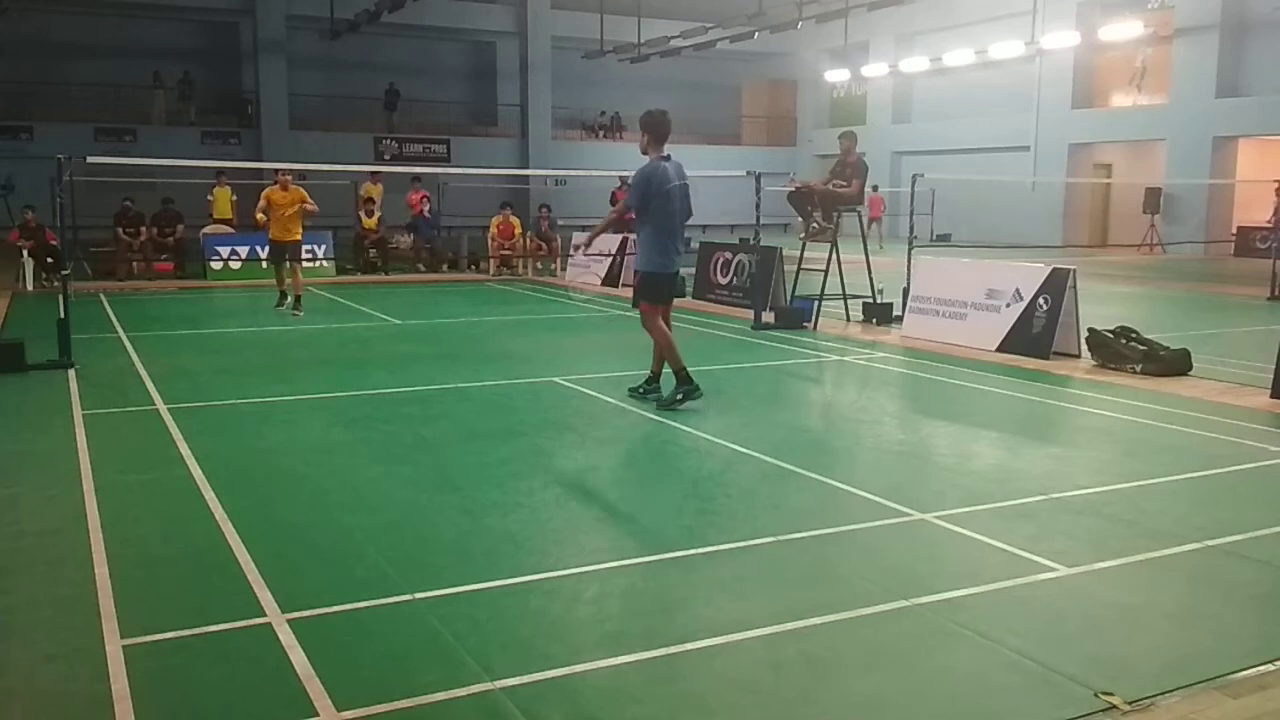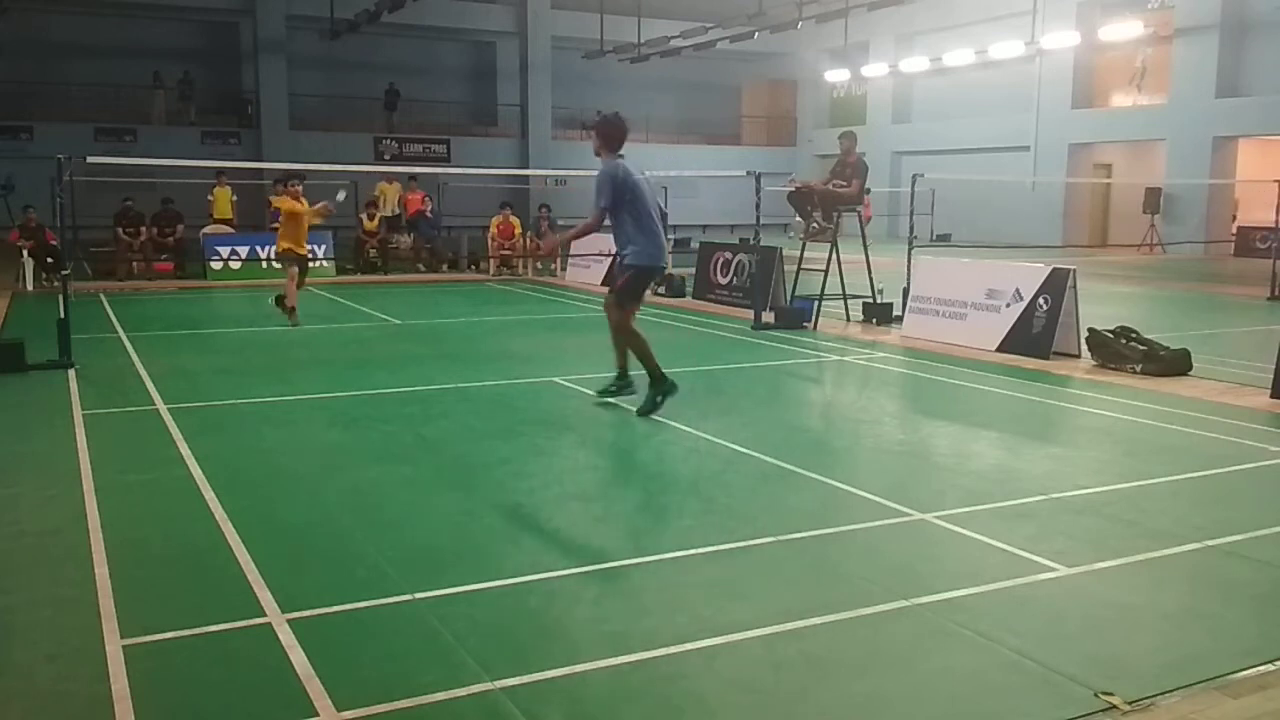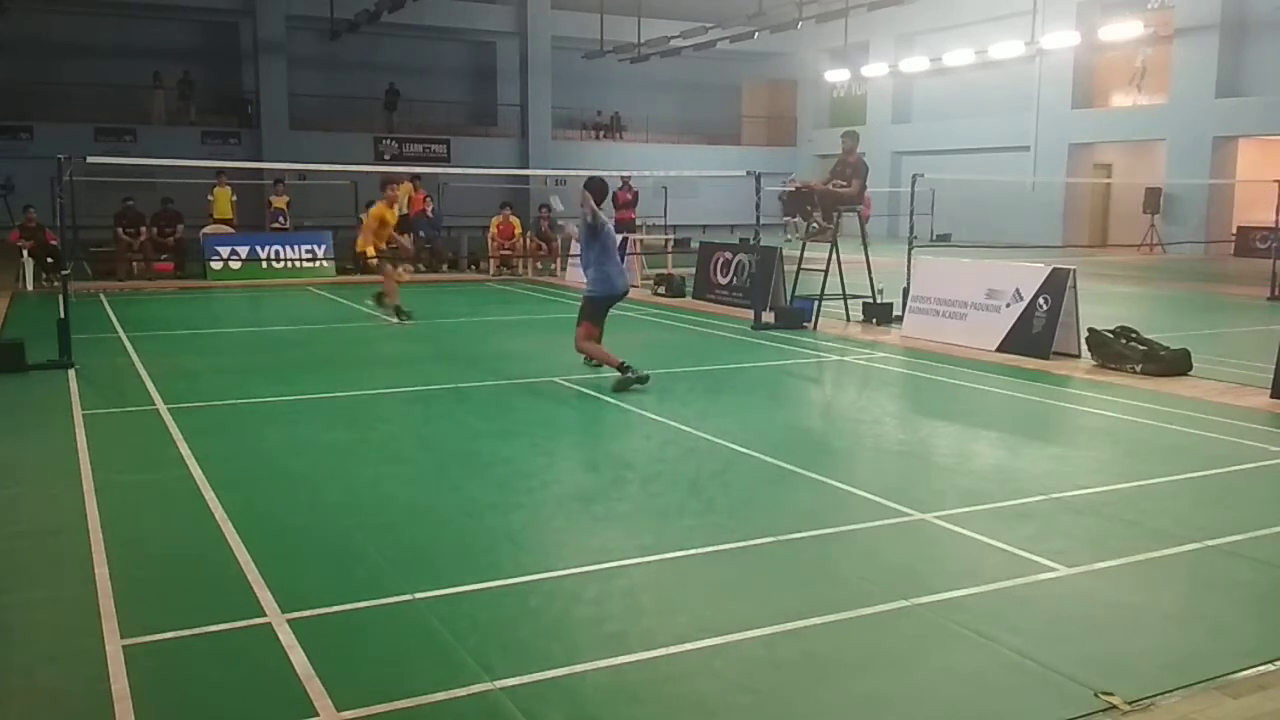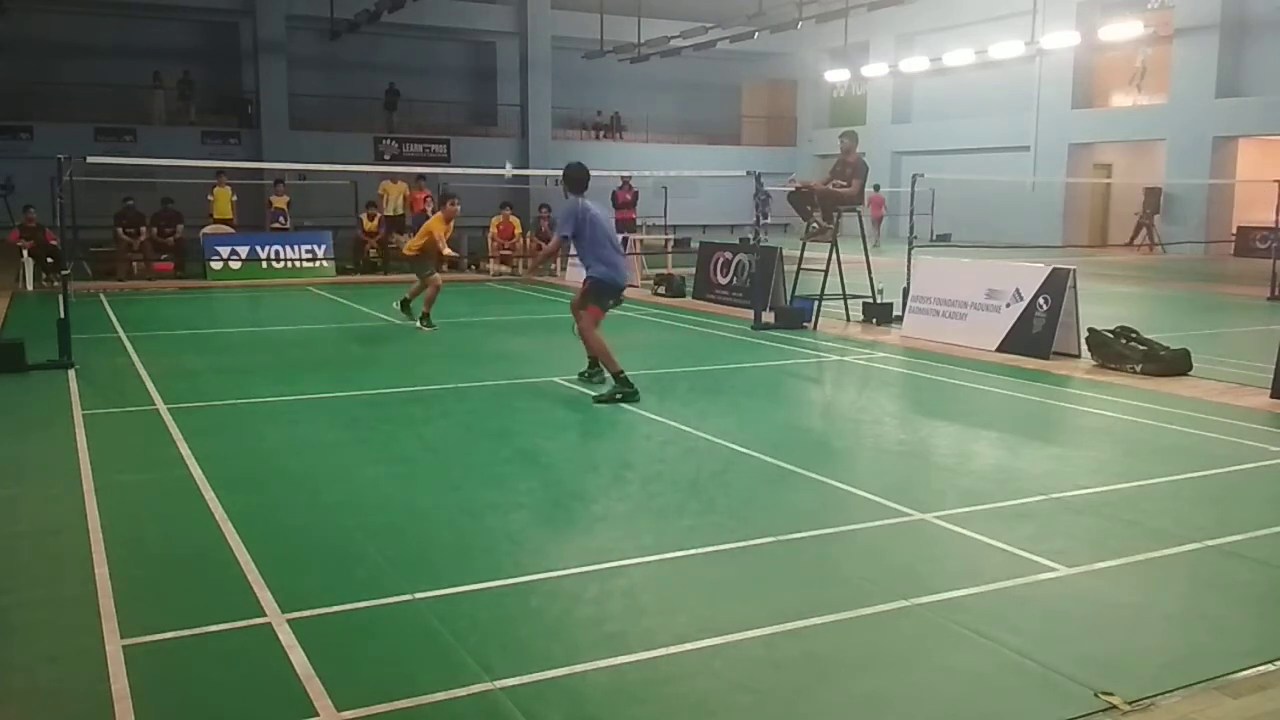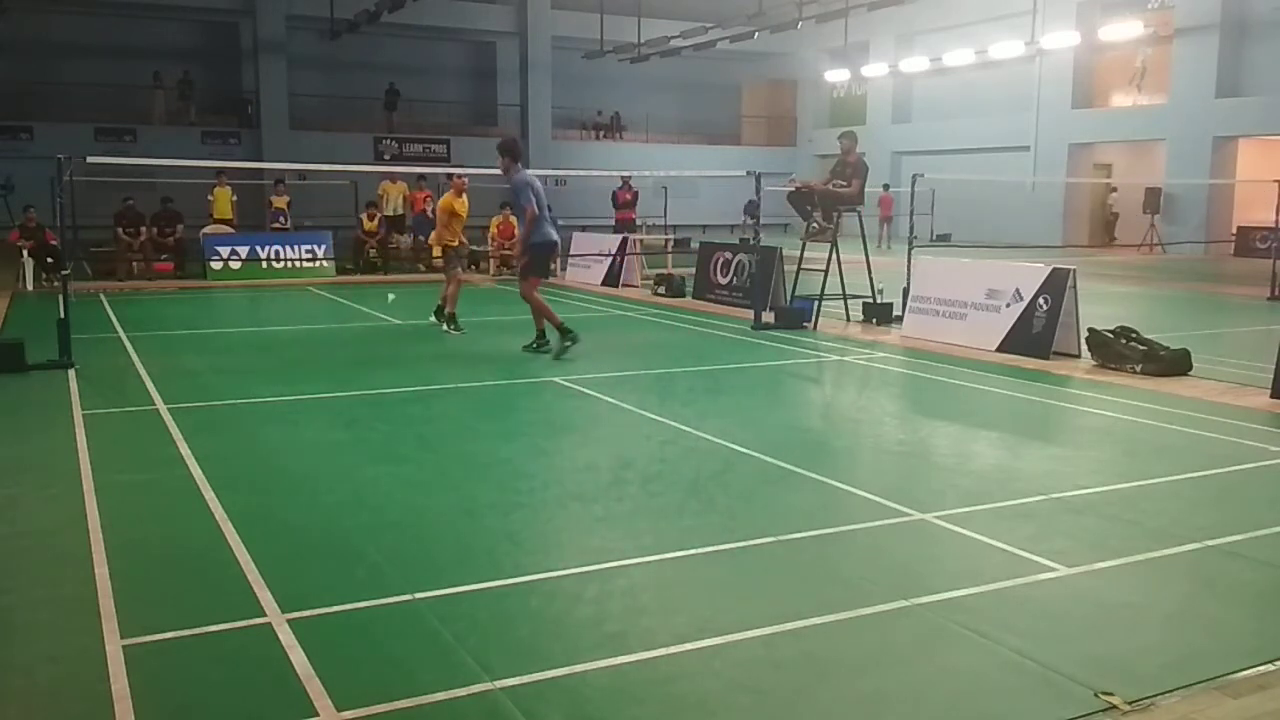
dt=1s
person 1, frame 1
left shoulder: (647, 173)
right shoulder: (678, 169)
left elbow: (619, 213)
right elbow: (687, 213)
left wrist: (590, 238)
left hip: (652, 260)
right hip: (671, 258)
left knee: (652, 320)
right knee: (660, 319)
left ankle: (685, 382)
right ankle: (653, 381)
person 1, frame 2
left shoulder: (609, 172)
right shoulder: (627, 169)
left elbow: (595, 222)
right elbow: (657, 213)
left wrist: (561, 241)
left hip: (640, 256)
right hip: (647, 253)
left knee: (620, 319)
right knee: (612, 307)
left ankle: (660, 382)
right ankle: (623, 378)
person 1, frame 3
left shoulder: (591, 218)
right shoulder: (601, 223)
left elbow: (598, 219)
left wrist: (590, 208)
left hip: (601, 287)
right hip: (619, 285)
left knee: (583, 343)
right knee: (598, 312)
left ankle: (627, 370)
right ankle: (597, 355)
person 1, frame 4
left shoulder: (571, 208)
right shoulder: (595, 209)
left elbow: (555, 246)
left wrist: (532, 266)
left hip: (602, 275)
right hip: (616, 274)
left knee: (588, 328)
right knee: (577, 308)
left ankle: (624, 385)
right ankle: (594, 366)
person 1, frame 5
left shoulder: (519, 181)
right shoulder: (524, 178)
left elbow: (532, 213)
left wrist: (520, 242)
right wrist: (523, 241)
left hip: (539, 240)
right hip: (547, 239)
left knee: (528, 291)
right knee: (528, 289)
left ankle: (565, 332)
right ankle: (541, 338)
